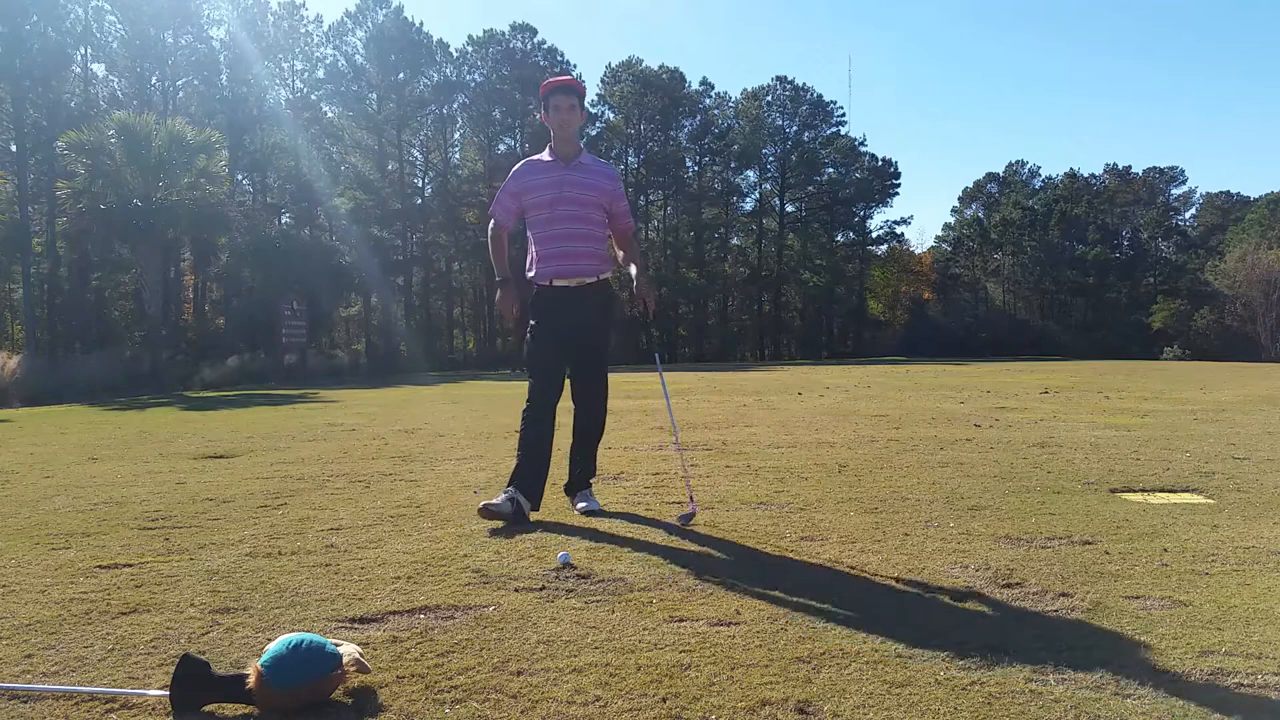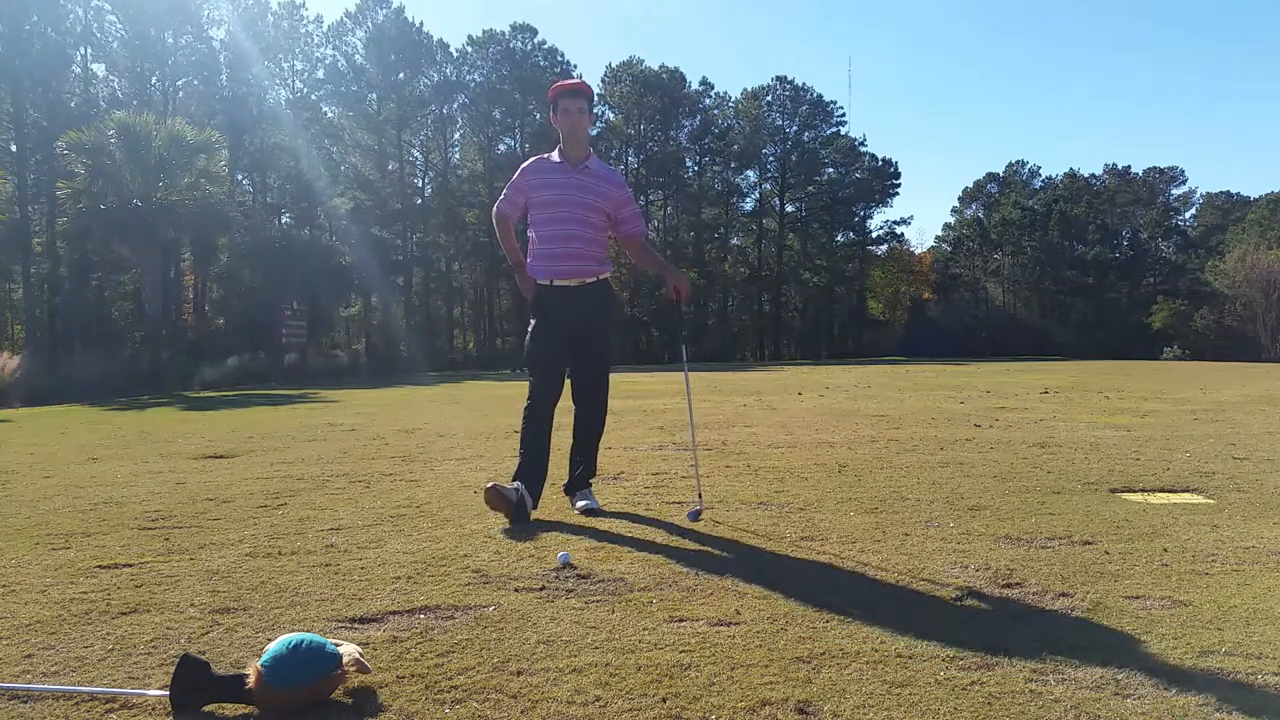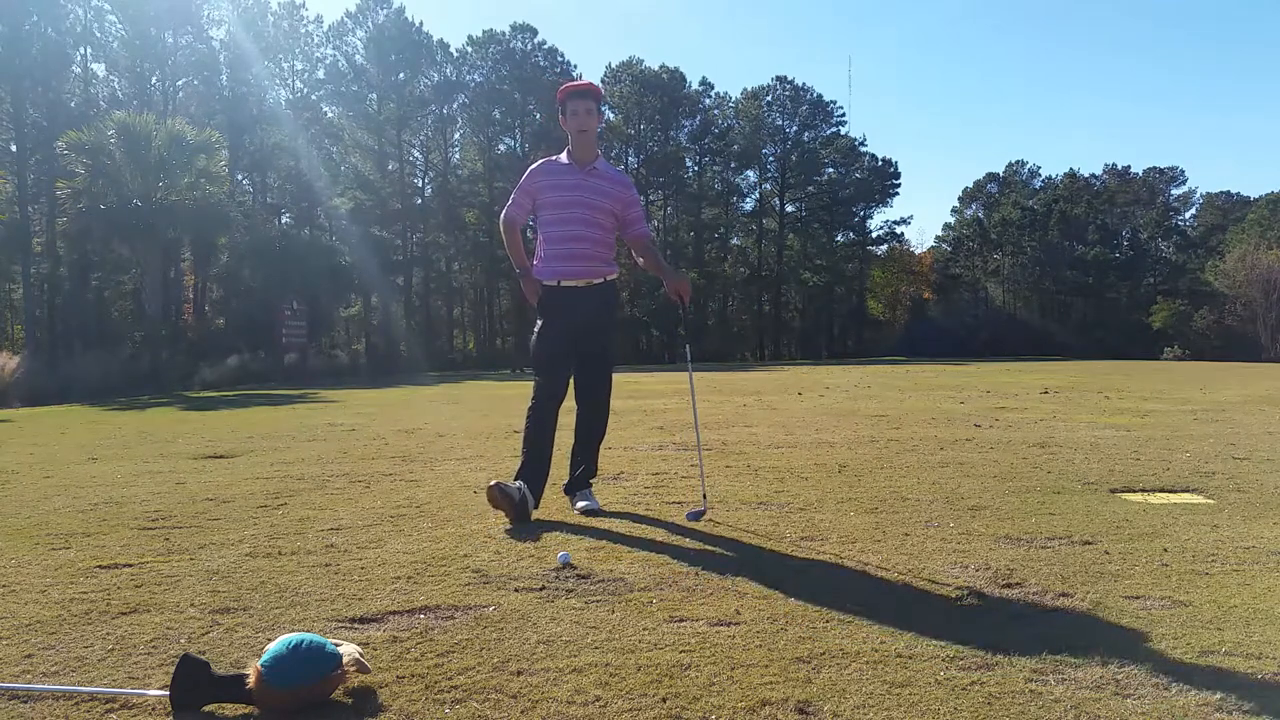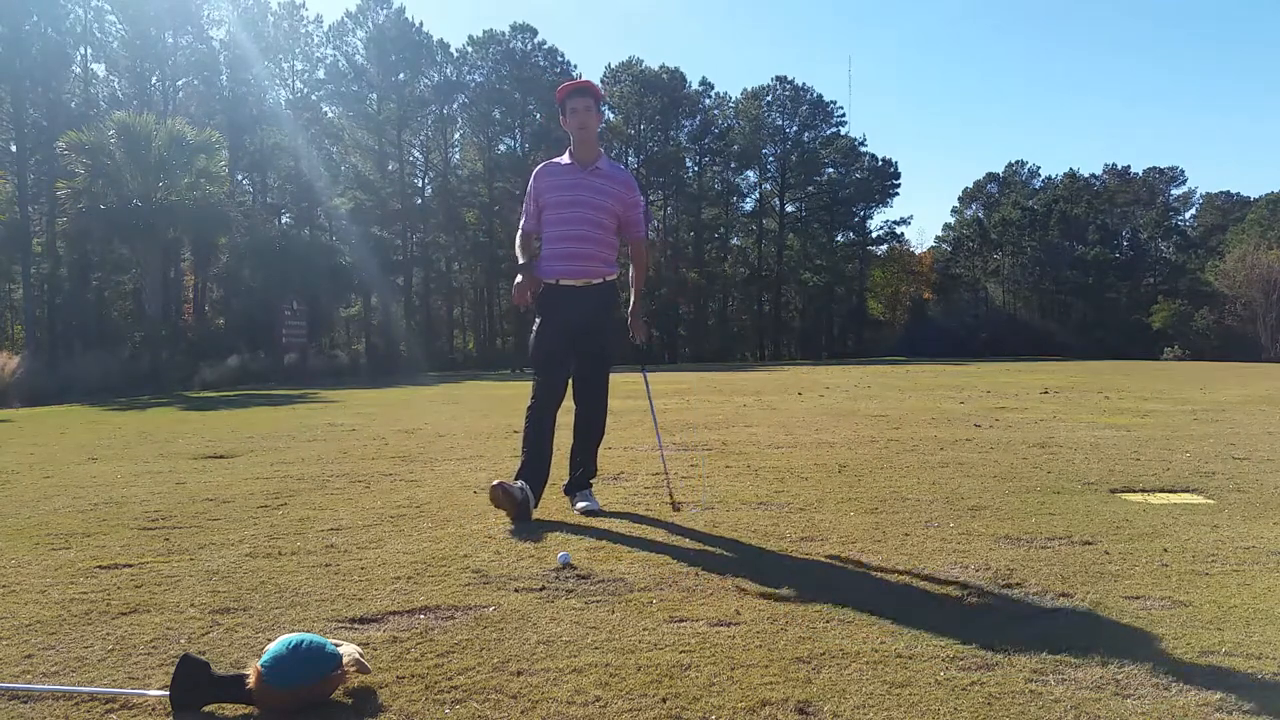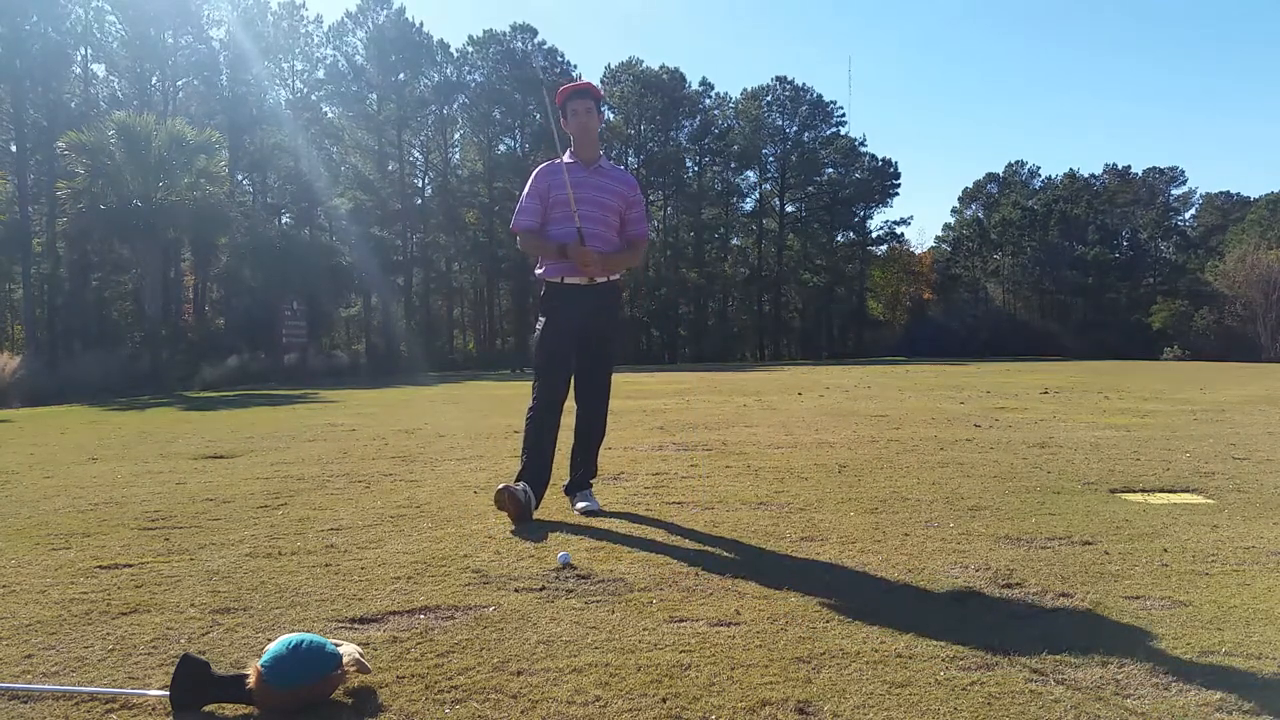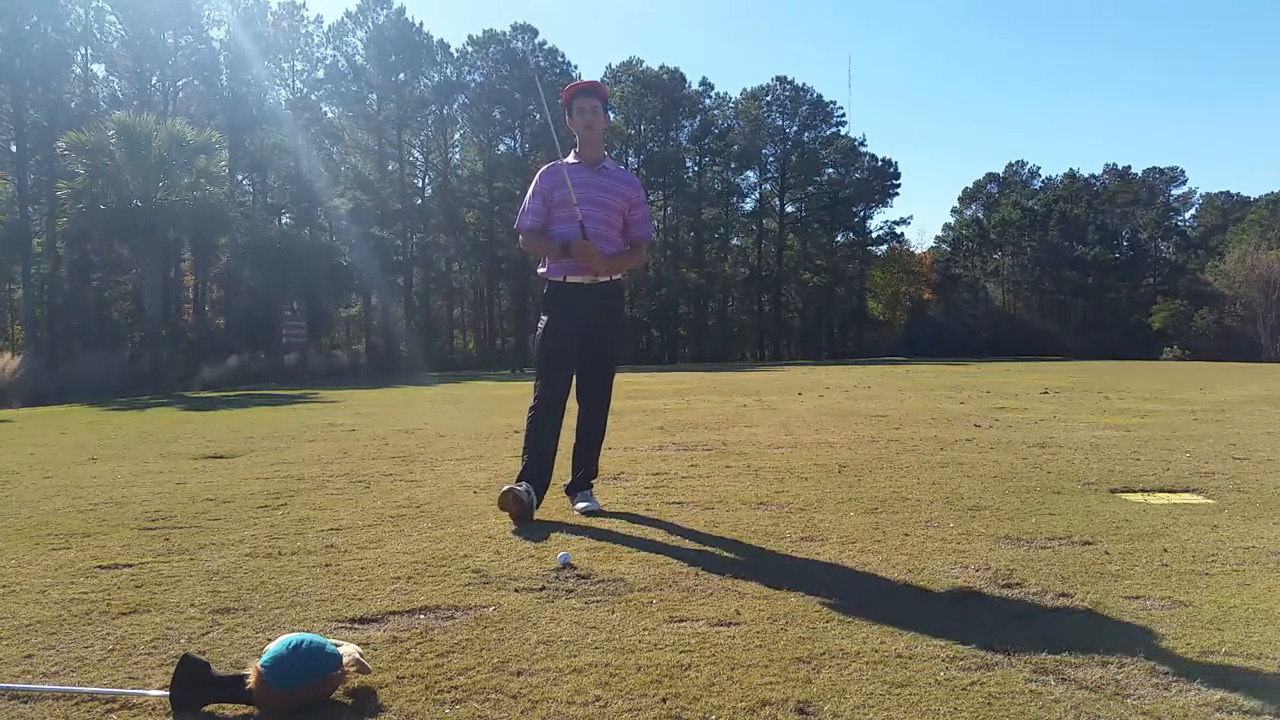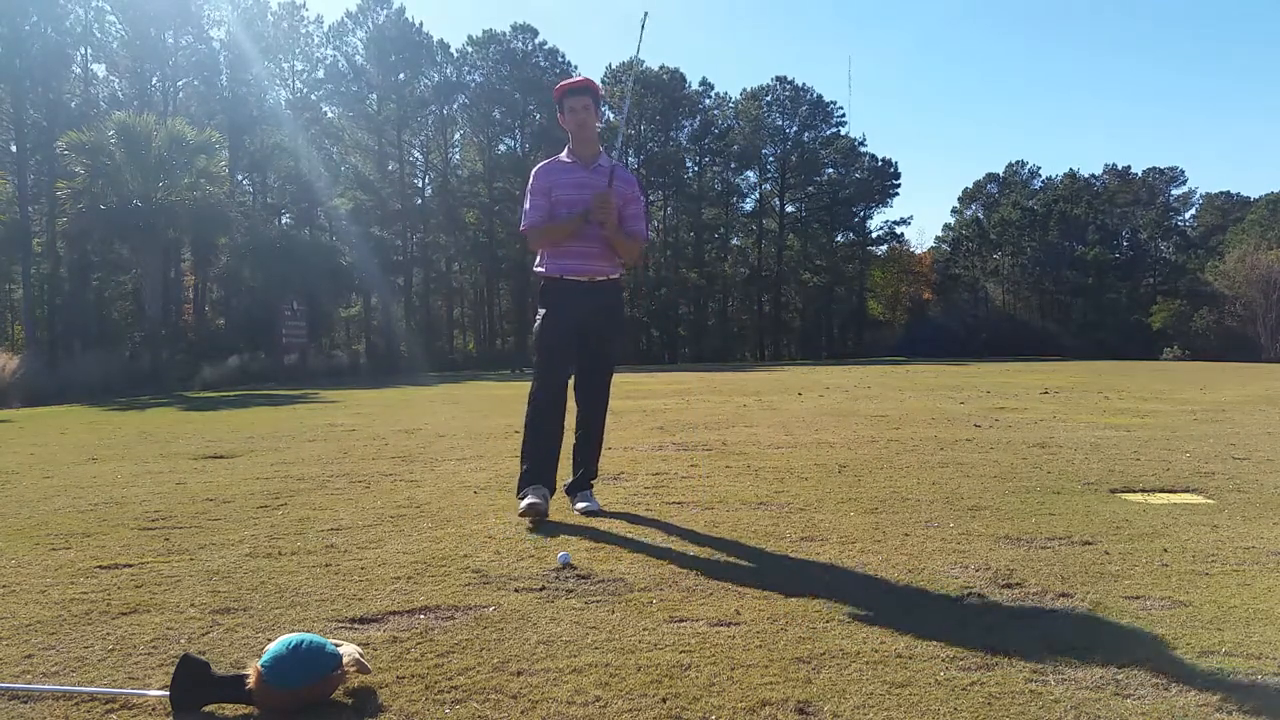
dt=0.7s
person 1, frame 1
left shoulder: (607, 176)
right shoulder: (525, 173)
left elbow: (623, 237)
right elbow: (499, 228)
left wrist: (639, 276)
right wrist: (505, 281)
left hip: (593, 297)
right hip: (546, 297)
left knee: (591, 397)
right knee: (540, 396)
left ankle: (580, 485)
right ankle: (521, 493)
person 1, frame 2
left shoulder: (612, 182)
right shoulder: (532, 172)
left elbow: (634, 242)
right elbow: (501, 216)
left wrist: (667, 272)
right wrist: (519, 269)
left hip: (593, 297)
right hip: (546, 296)
left knee: (592, 396)
right knee: (541, 394)
left ankle: (581, 484)
right ankle: (525, 489)
person 1, frame 3
left shoulder: (620, 183)
right shoulder: (541, 173)
left elbow: (640, 243)
right elbow: (510, 222)
left wrist: (669, 275)
right wrist: (525, 274)
left hip: (599, 298)
right hip: (553, 297)
left knee: (594, 396)
right knee: (546, 393)
left ankle: (581, 484)
right ankle: (527, 488)
person 1, frame 4
left shoulder: (623, 181)
right shoulder: (544, 175)
left elbow: (637, 249)
right elbow: (526, 233)
left wrist: (636, 308)
right wrist: (525, 268)
left hip: (600, 299)
right hip: (553, 296)
left knee: (592, 397)
right knee: (545, 394)
left ankle: (581, 485)
right ankle: (527, 486)
person 1, frame 5
left shoulder: (624, 182)
right shoulder: (546, 175)
left elbow: (637, 250)
right elbow: (525, 238)
left wrist: (602, 260)
right wrist: (565, 251)
left hip: (603, 297)
right hip: (558, 295)
left knee: (594, 397)
right knee: (547, 393)
left ankle: (581, 485)
right ankle: (529, 486)
person 1, frame 6
left shoulder: (628, 183)
right shoulder: (550, 176)
left elbow: (640, 252)
right elbow: (527, 238)
left wrist: (606, 261)
right wrist: (568, 249)
left hip: (606, 297)
right hip: (561, 294)
left knee: (595, 396)
right knee: (549, 392)
left ankle: (582, 485)
right ankle: (529, 486)
person 1, frame 7
left shoulder: (624, 179)
right shoulder: (546, 173)
left elbow: (633, 252)
right elbow: (535, 237)
left wrist: (609, 225)
right wrist: (586, 215)
left hip: (604, 296)
right hip: (558, 293)
left knee: (594, 395)
right knee: (547, 387)
left ankle: (582, 484)
right ankle: (536, 485)
